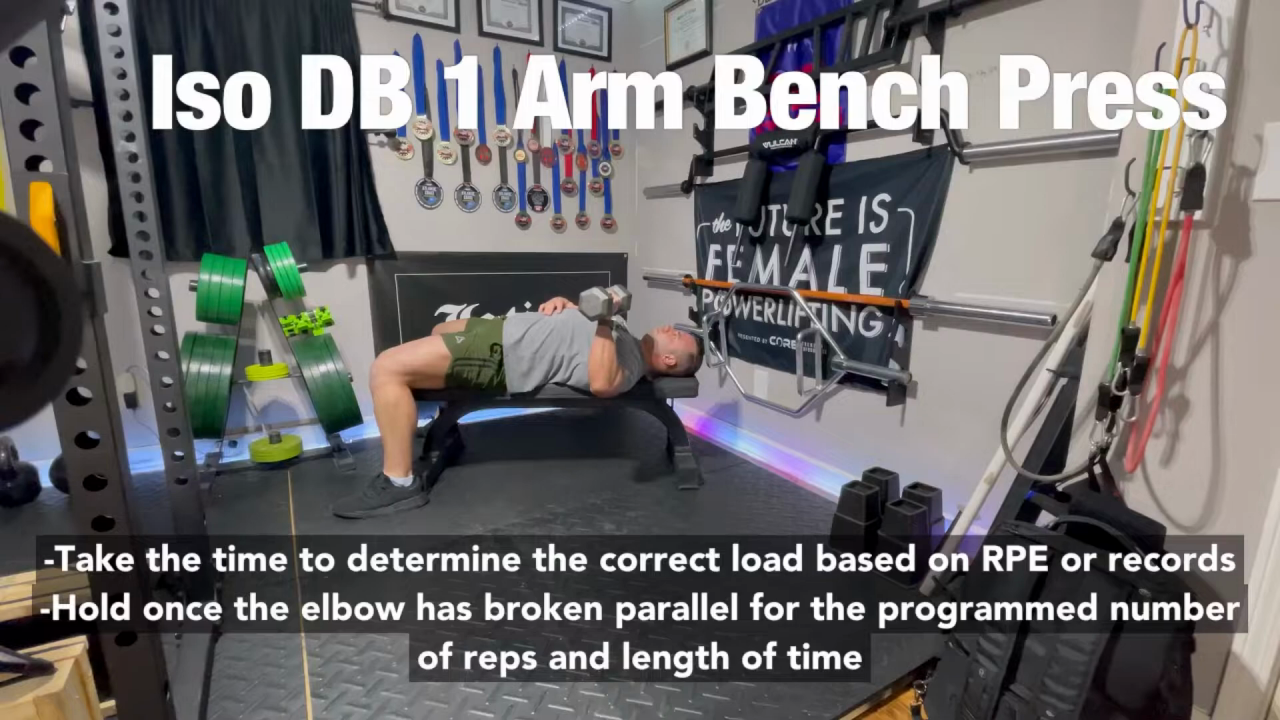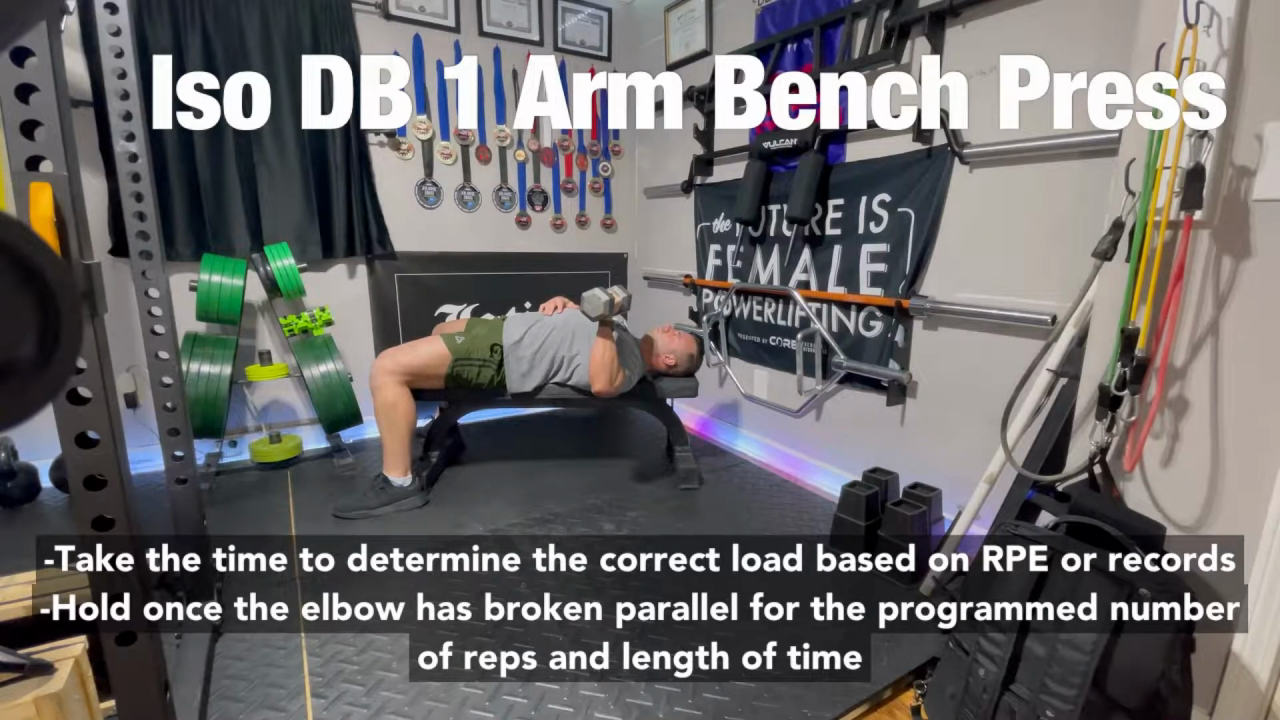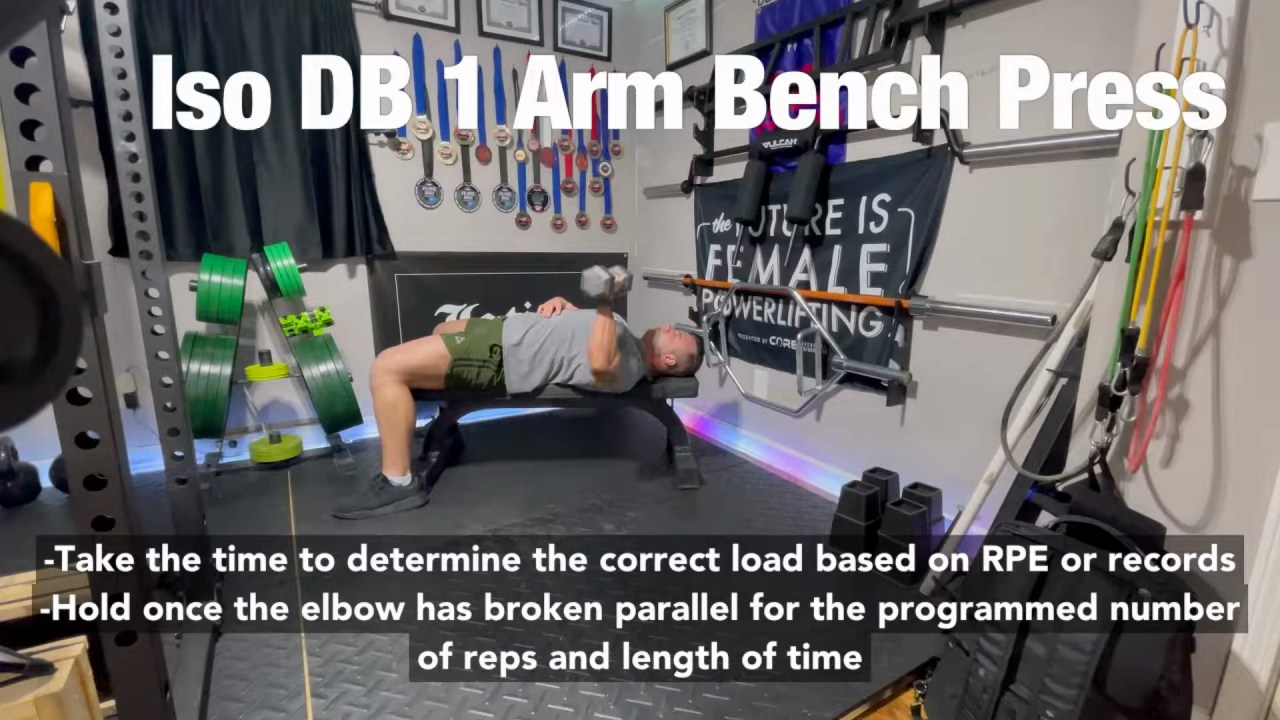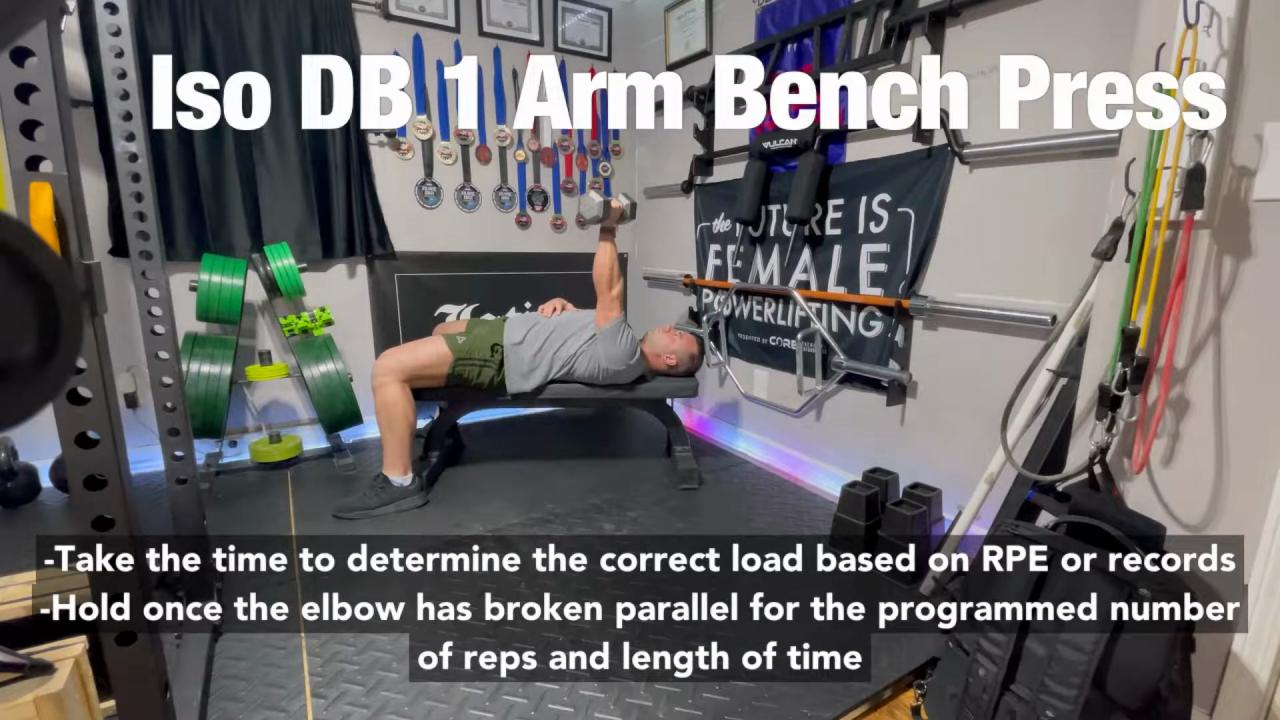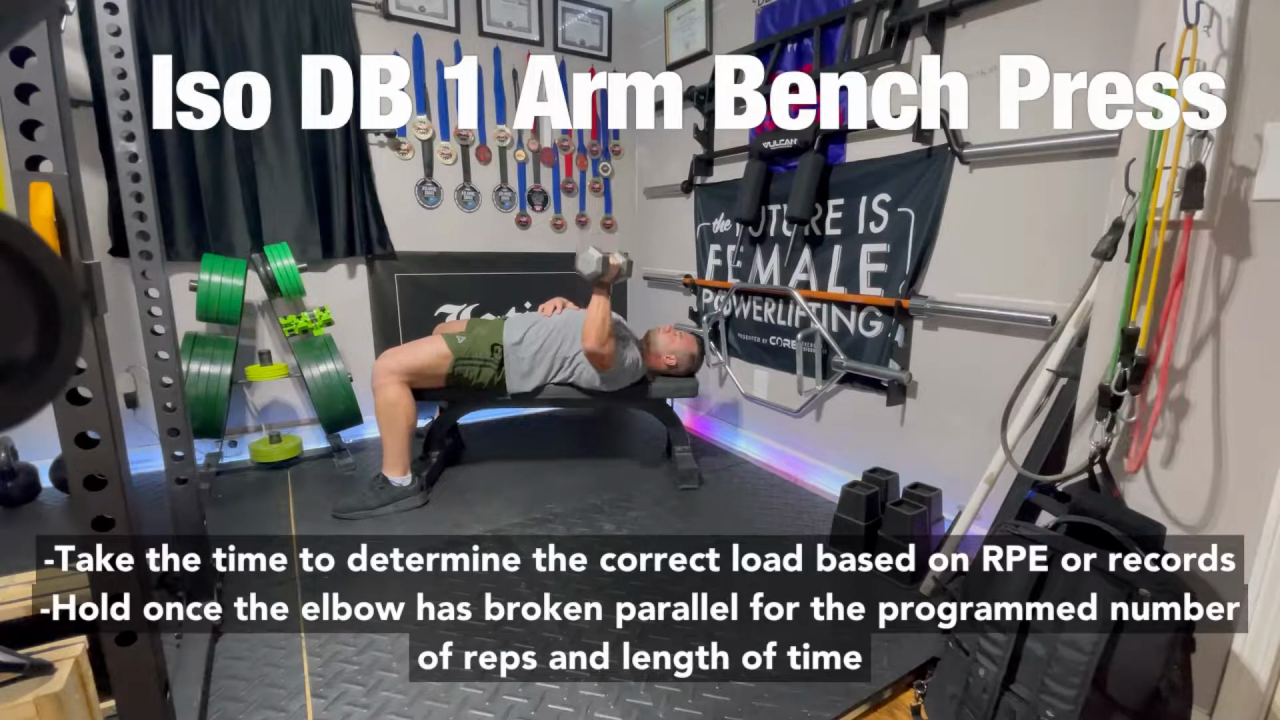
dt=1s
person 1, frame 1
left shoulder: (629, 363)
right shoulder: (625, 338)
left elbow: (601, 384)
right elbow: (583, 321)
left wrist: (604, 323)
right wrist: (563, 301)
left hip: (503, 354)
left knee: (388, 368)
right knee: (441, 329)
left ankle: (399, 483)
person 1, frame 2
left shoulder: (629, 365)
right shoulder: (627, 338)
left elbow: (602, 384)
right elbow: (583, 318)
left wrist: (605, 324)
right wrist: (563, 301)
left hip: (503, 354)
left knee: (388, 367)
right knee: (442, 330)
left ankle: (399, 482)
person 1, frame 3
left shoulder: (628, 365)
right shoulder: (629, 342)
left elbow: (599, 364)
right elbow: (583, 324)
left wrist: (605, 303)
right wrist: (563, 303)
left hip: (503, 355)
left knee: (388, 368)
right knee: (441, 330)
left ankle: (398, 483)
person 1, frame 4
left shoulder: (622, 356)
right shoulder: (629, 344)
left elbow: (608, 291)
right elbow: (592, 316)
left wrist: (608, 228)
right wrist: (562, 303)
left hip: (503, 354)
left knee: (389, 368)
right knee: (441, 330)
left ankle: (399, 482)
person 1, frame 5
left shoulder: (626, 365)
right shoulder: (630, 342)
left elbow: (593, 344)
right elbow: (587, 325)
left wrist: (603, 283)
right wrist: (564, 302)
left hip: (504, 354)
right hip: (509, 330)
left knee: (390, 368)
right knee: (441, 330)
left ankle: (399, 483)
